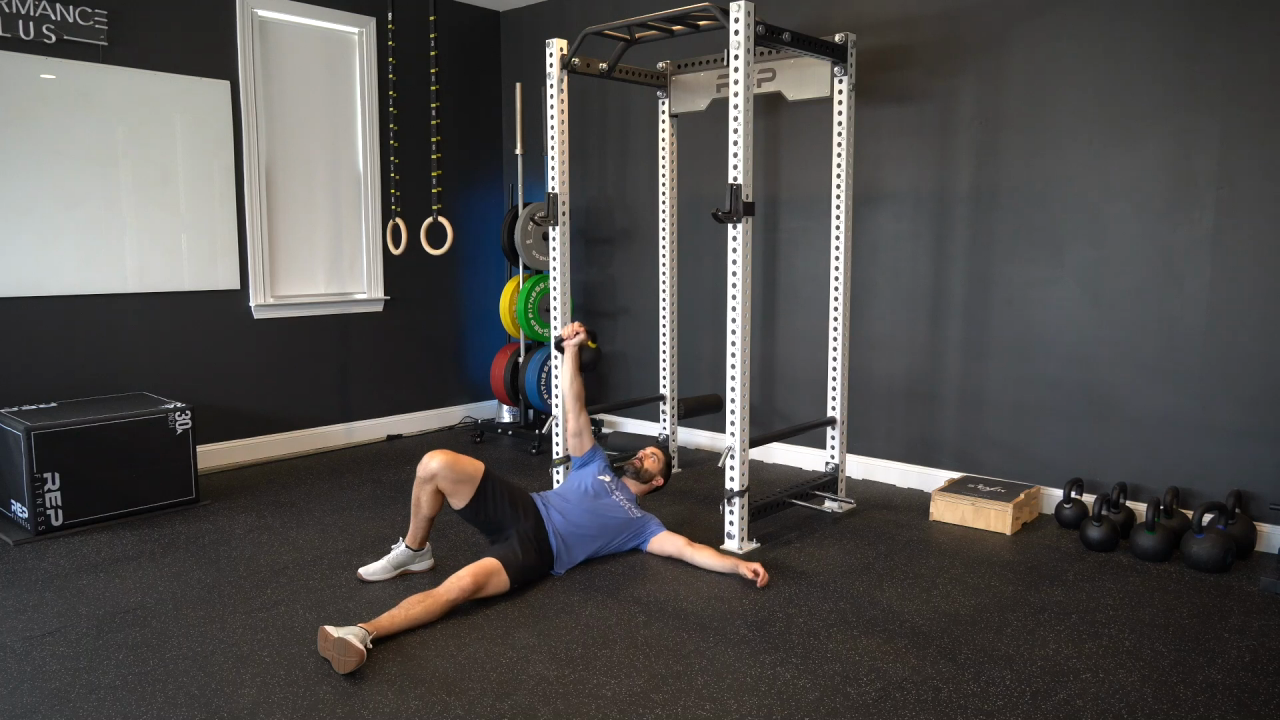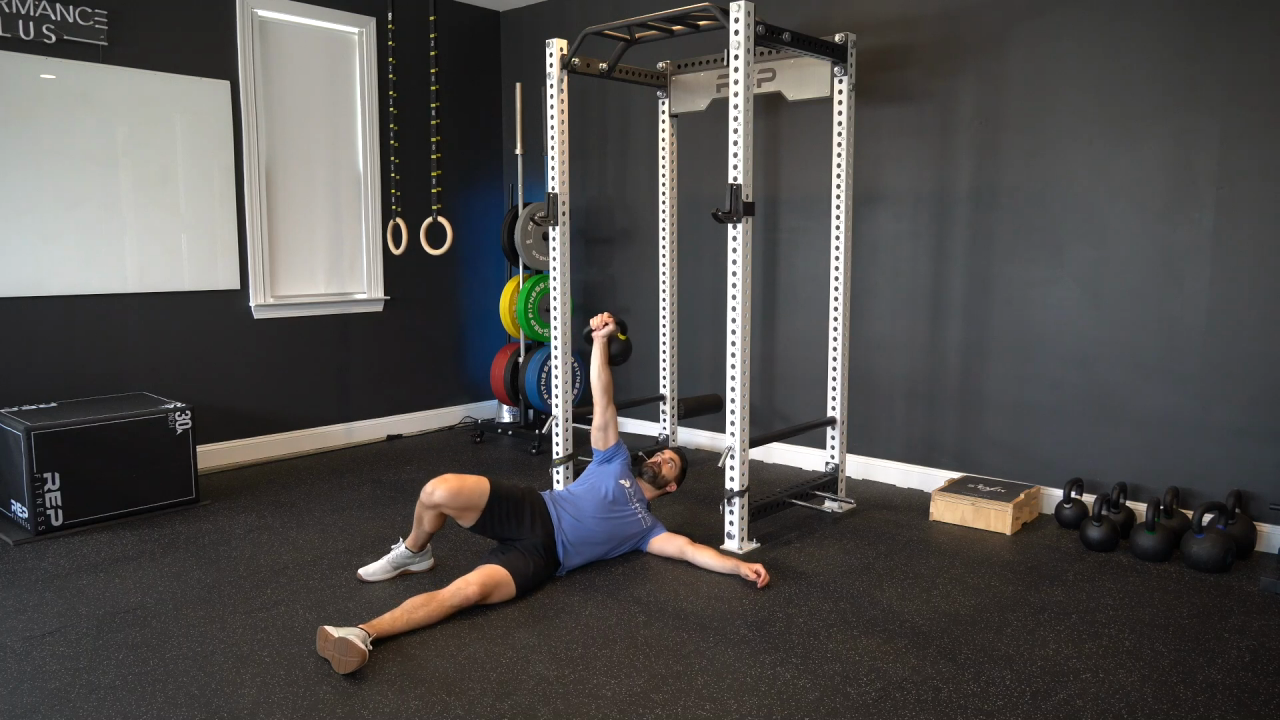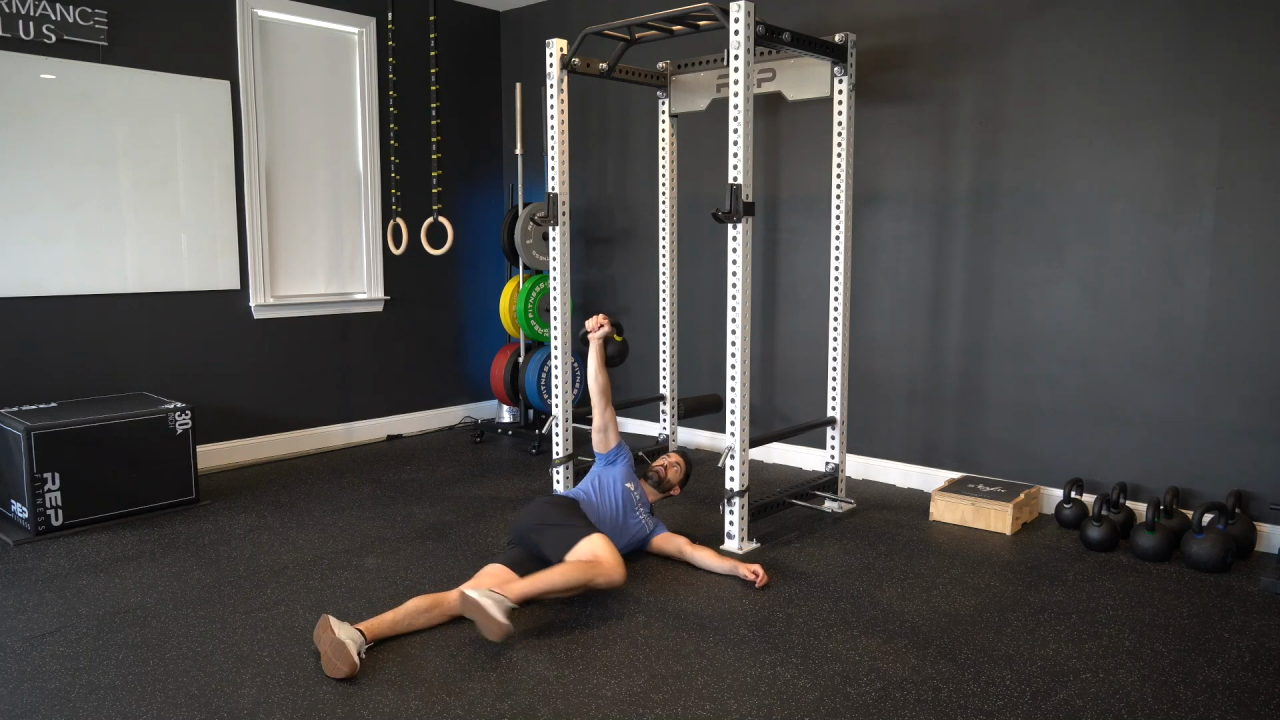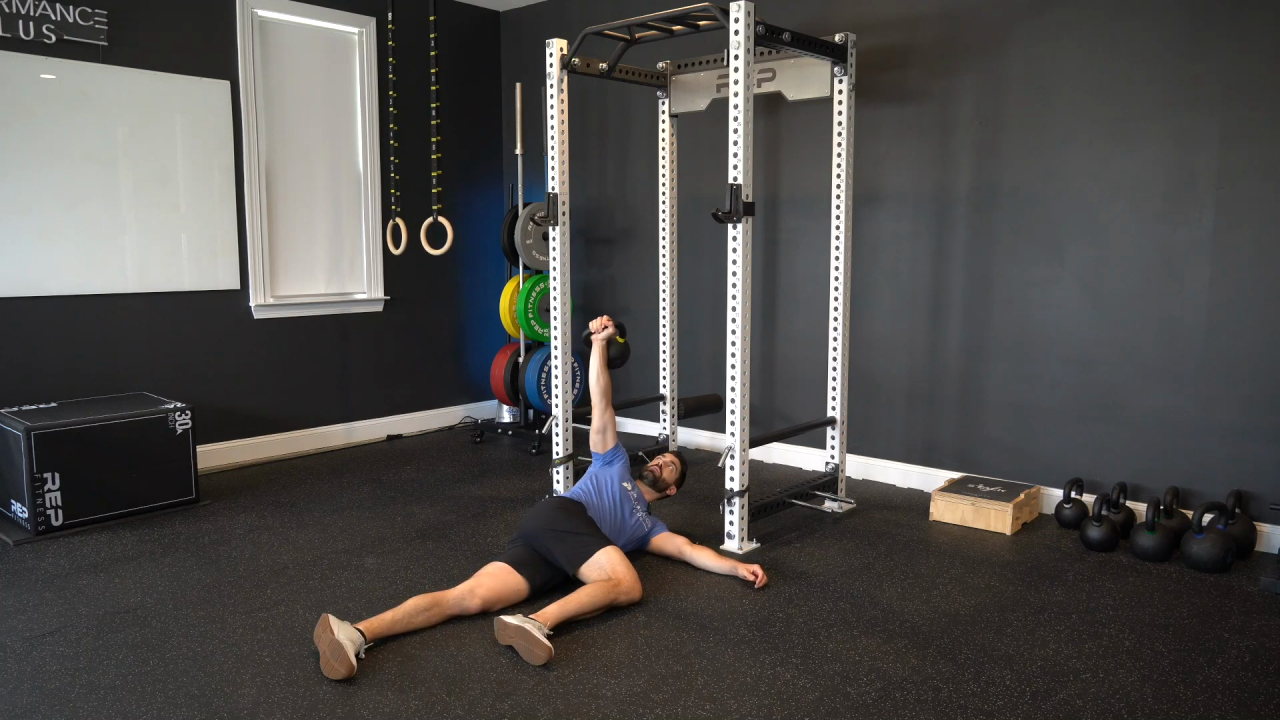
dt=0.7s
person 1, frame 1
left shoulder: (641, 524)
right shoulder: (596, 464)
left elbow: (685, 548)
right elbow: (575, 412)
left wrist: (739, 564)
right wrist: (571, 349)
left hip: (536, 550)
right hip: (521, 510)
left knee: (462, 585)
right knee: (436, 464)
left ankle: (363, 633)
right ankle: (414, 551)
person 1, frame 2
left shoulder: (646, 526)
right shoulder: (617, 462)
left elbow: (689, 549)
right elbow: (603, 405)
left wrist: (741, 565)
right wrist: (600, 340)
left hip: (540, 556)
right hip: (530, 511)
left knee: (468, 591)
right knee: (440, 492)
left ankle: (365, 633)
right ankle: (414, 552)
person 1, frame 3
left shoulder: (649, 526)
right shoulder: (619, 462)
left elbow: (688, 550)
right elbow: (601, 405)
left wrist: (739, 567)
right wrist: (596, 341)
left hip: (552, 558)
right hip: (553, 515)
left knee: (466, 598)
person 1, frame 4
left shoulder: (648, 525)
right shoulder: (615, 463)
left elbow: (688, 550)
right elbow: (601, 407)
left wrist: (739, 566)
right wrist: (600, 343)
left hip: (554, 559)
right hip: (558, 518)
left knee: (469, 598)
left ankle: (366, 632)
